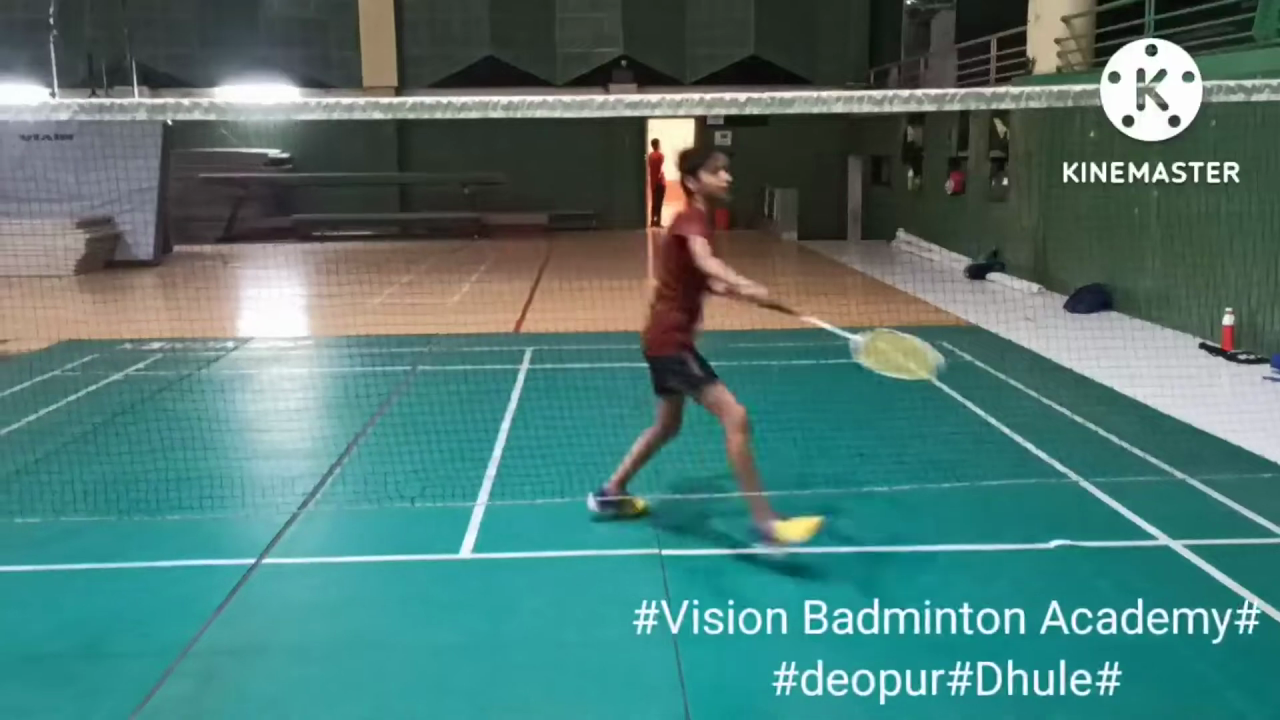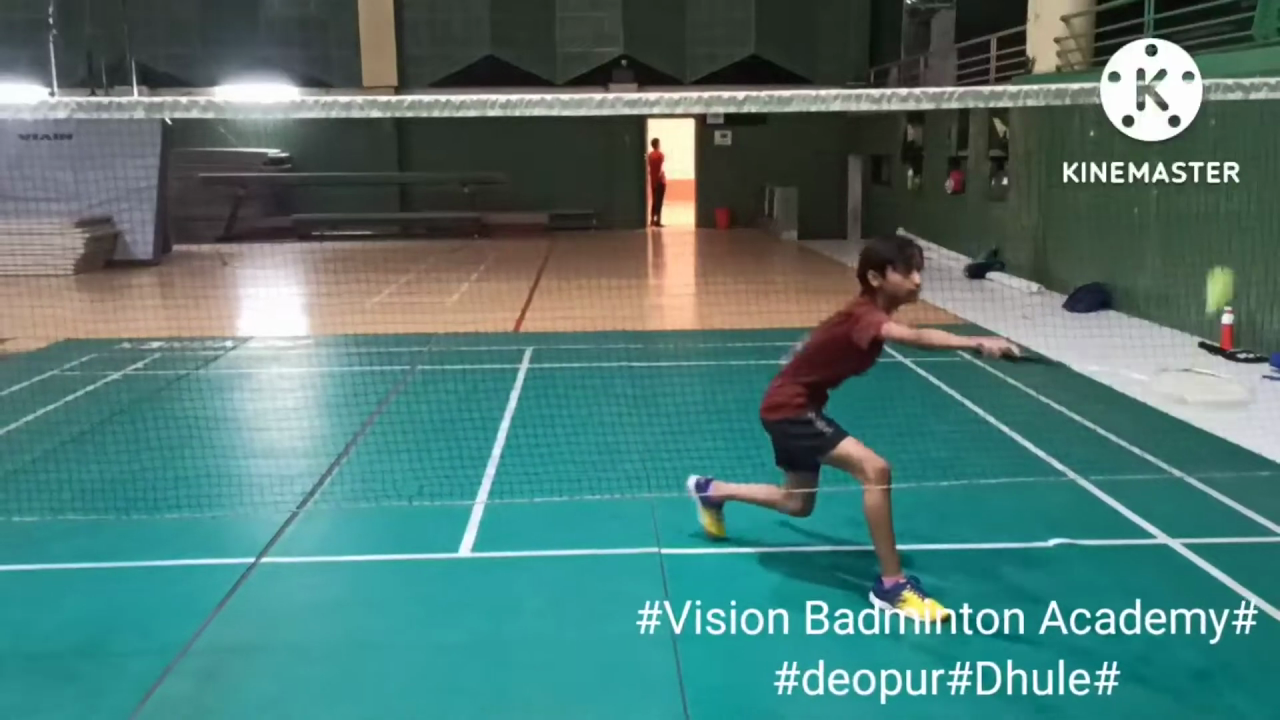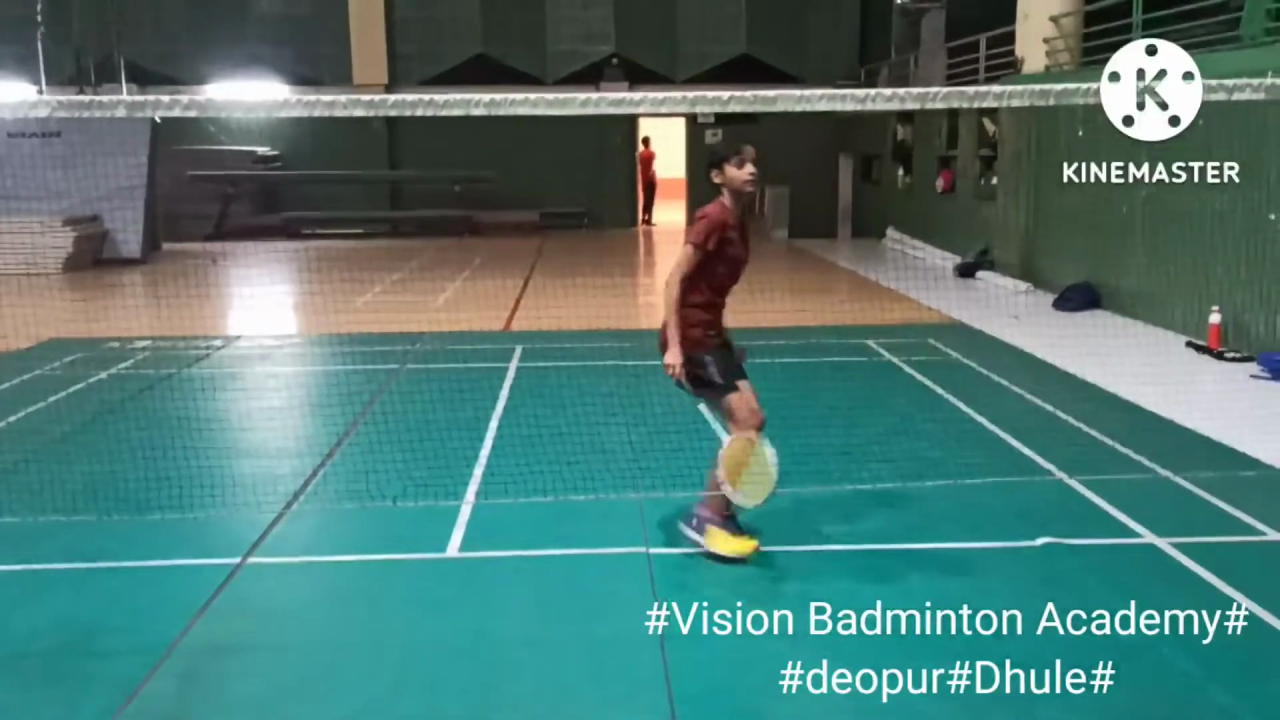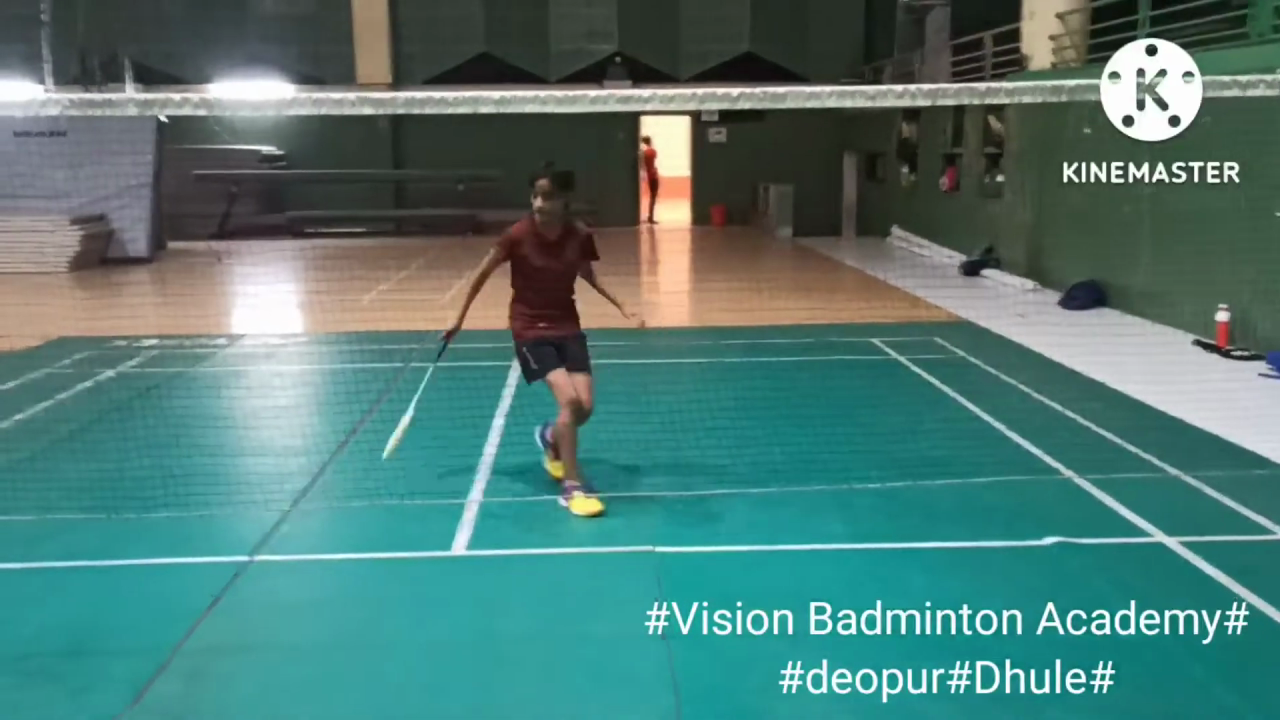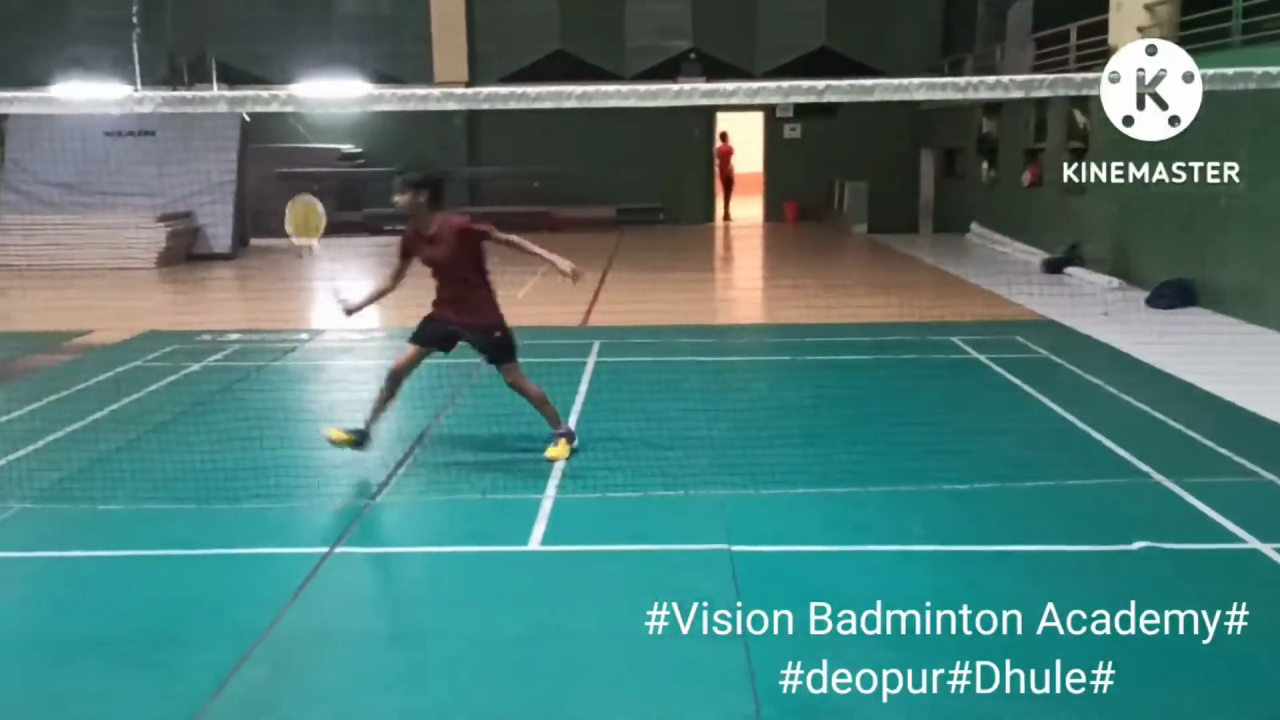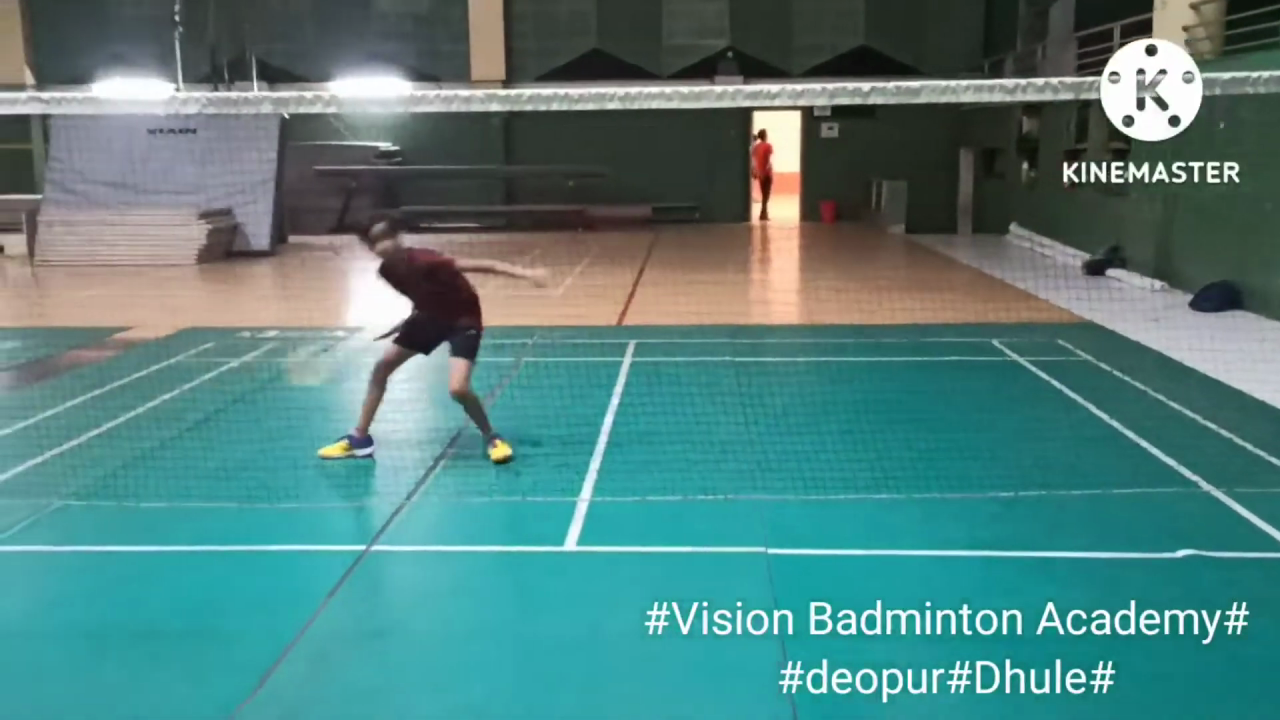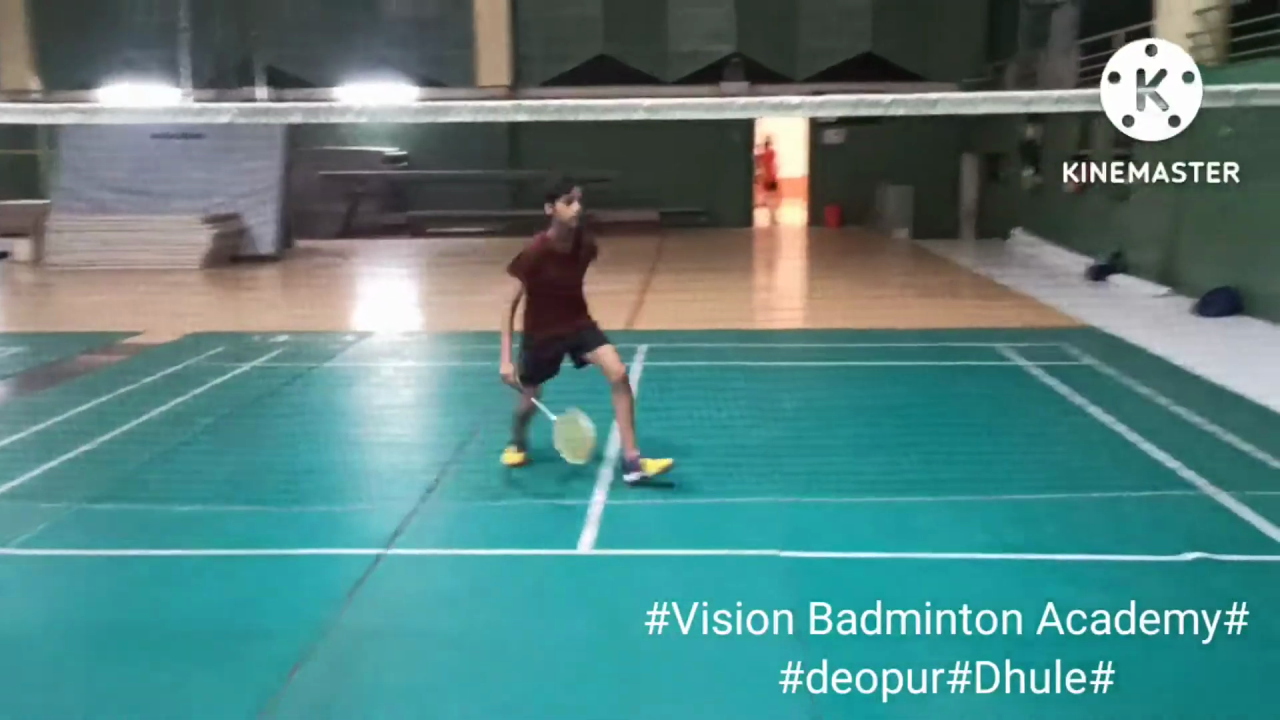
dt=0.5s
person 1, frame 1
left shoulder: (692, 220)
right shoulder: (692, 220)
right elbow: (704, 260)
left wrist: (717, 287)
right wrist: (740, 283)
left hip: (665, 336)
right hip: (671, 341)
left knee: (668, 425)
right knee: (736, 418)
left ankle: (610, 494)
right ankle: (764, 521)
person 1, frame 2
left shoulder: (869, 312)
right shoulder: (866, 317)
left elbow: (817, 337)
right elbow: (914, 336)
left wrist: (796, 357)
right wrist: (979, 343)
left hip: (795, 405)
right hip: (787, 409)
left knee: (798, 502)
right knee: (876, 471)
left ankle: (709, 491)
right ankle: (891, 585)
person 1, frame 3
left shoulder: (738, 222)
right shoulder: (712, 219)
right elbow: (676, 281)
right wrist: (674, 345)
left hip: (712, 332)
right hip: (692, 336)
left knee: (754, 419)
right knee: (746, 425)
left ankle: (712, 516)
right ankle: (707, 517)
person 1, frame 4
left shoulder: (581, 236)
right shoulder: (519, 234)
right elbow: (483, 273)
left wrist: (622, 307)
right wrist: (460, 317)
left hip: (566, 326)
right hip: (530, 329)
left knee: (584, 405)
right knee: (570, 400)
left ankle: (549, 437)
right ankle: (572, 487)
person 1, frame 5
left shoulder: (458, 227)
right shoulder: (413, 235)
left elbow: (508, 240)
right elbow: (394, 280)
left wrist: (554, 259)
right wrist: (361, 304)
left hip: (481, 314)
right hip: (445, 312)
left knee: (515, 381)
right knee: (398, 370)
left ankle: (562, 432)
right ankle: (363, 432)
person 1, frame 6
left shoulder: (424, 261)
right shoulder: (388, 269)
left elbow: (478, 266)
left wrist: (526, 274)
left hip: (464, 318)
right hip: (430, 316)
left knee: (458, 389)
right knee: (382, 368)
left ankle: (492, 437)
right ankle: (360, 438)
person 1, frame 7
left shoulder: (586, 245)
right shoulder: (534, 252)
right elbow: (510, 306)
right wrist: (506, 357)
left hip: (579, 323)
right hip: (543, 331)
left knee: (619, 376)
right knee: (529, 403)
left ankle: (632, 459)
right ankle: (517, 442)
